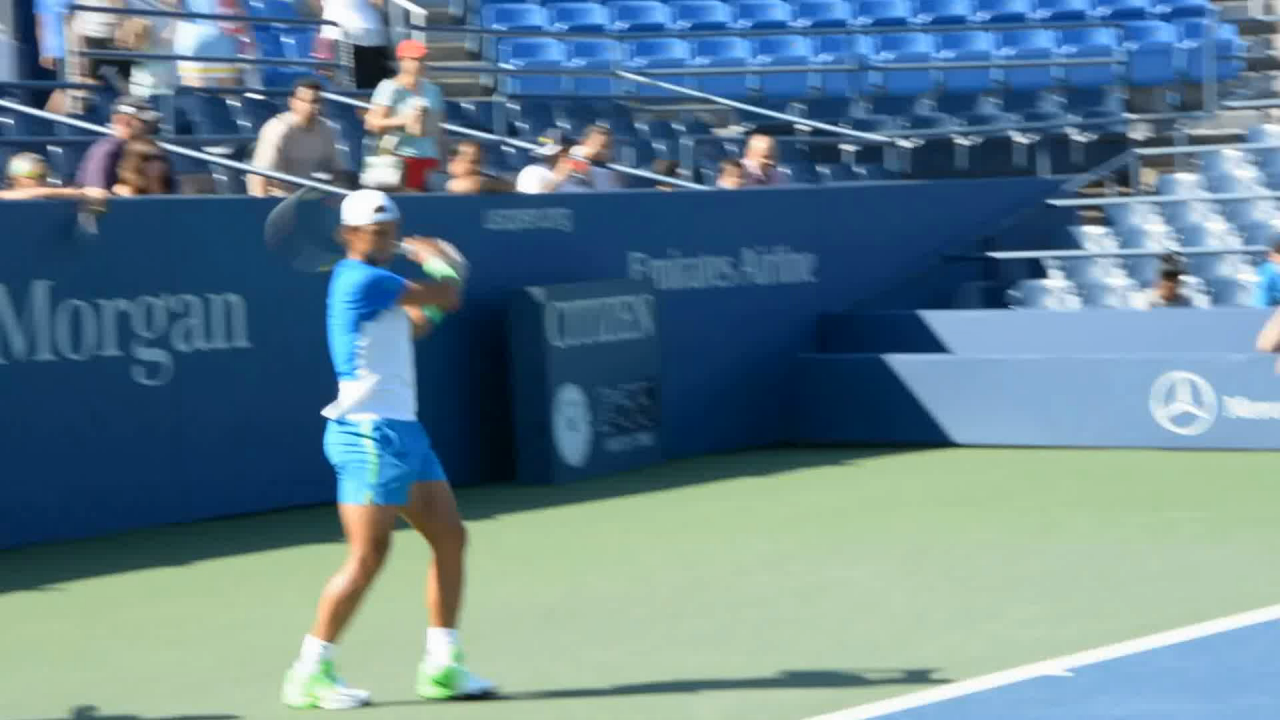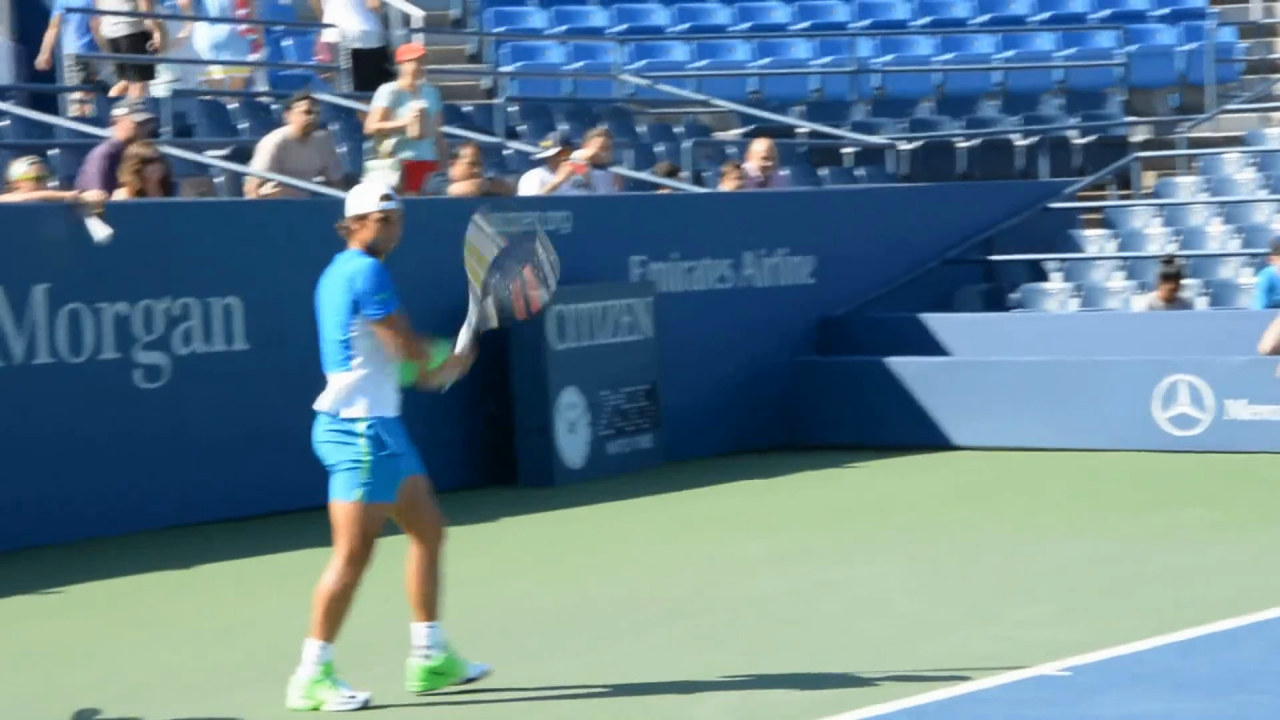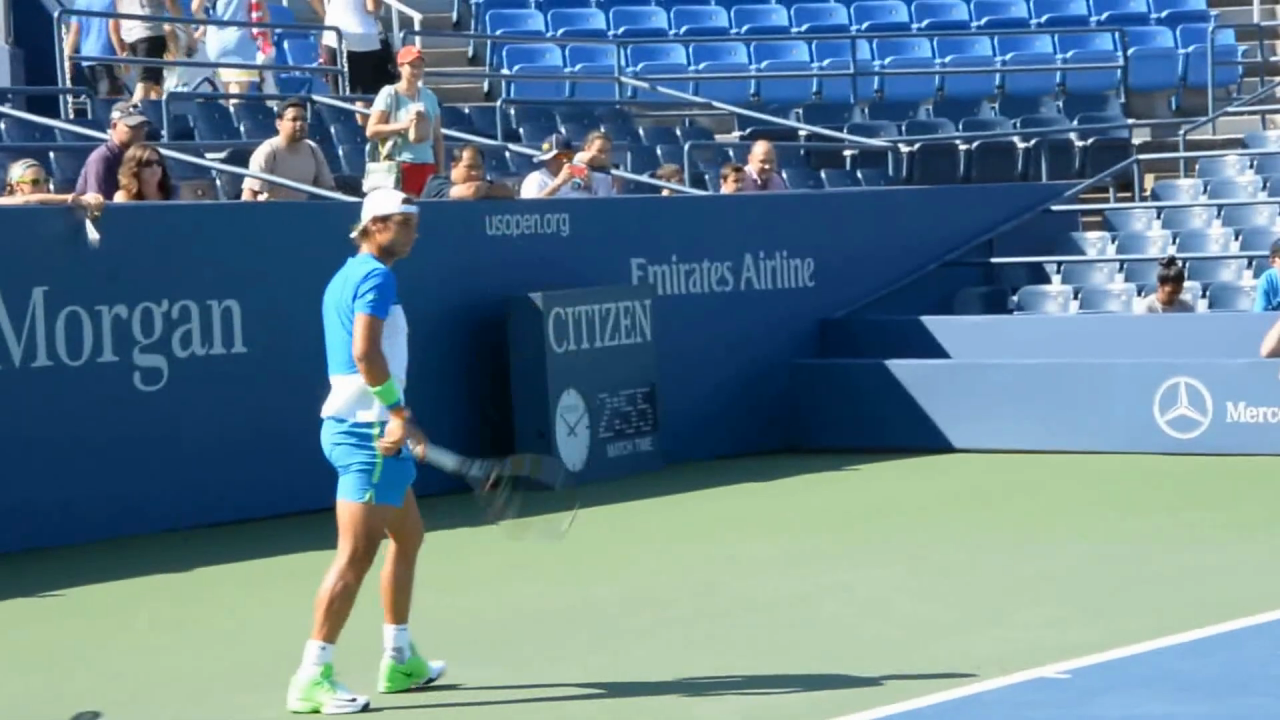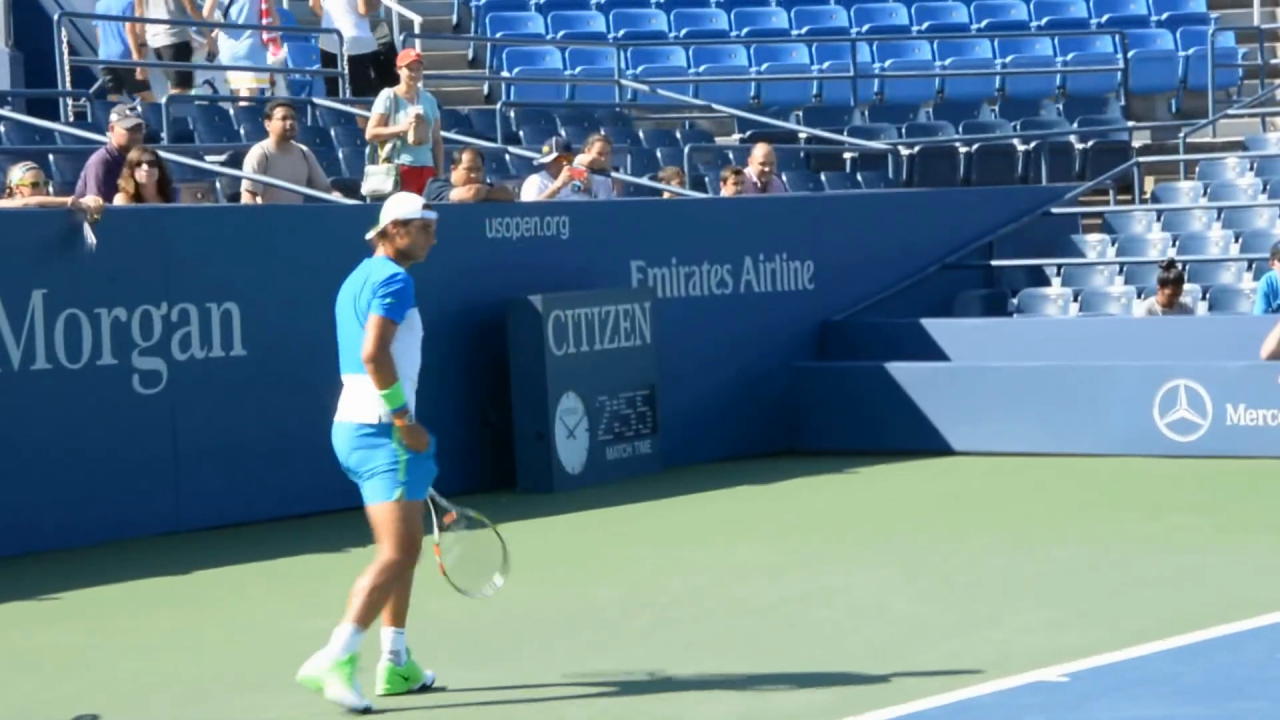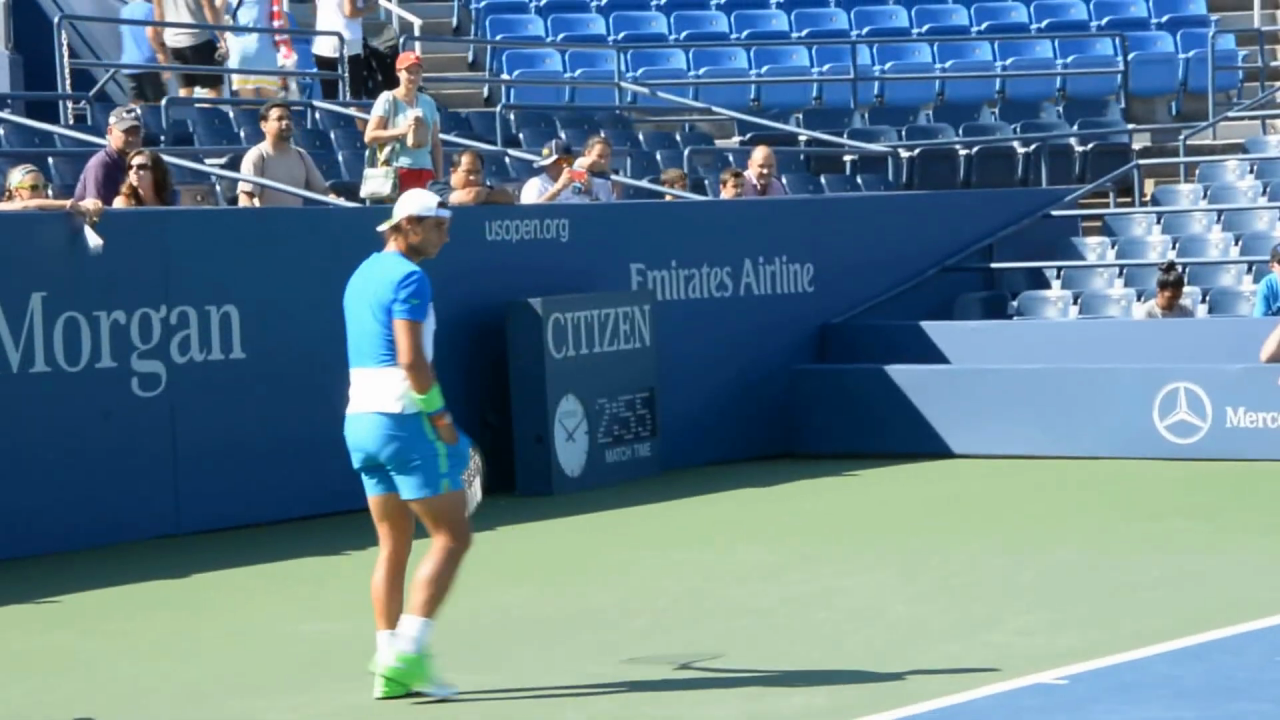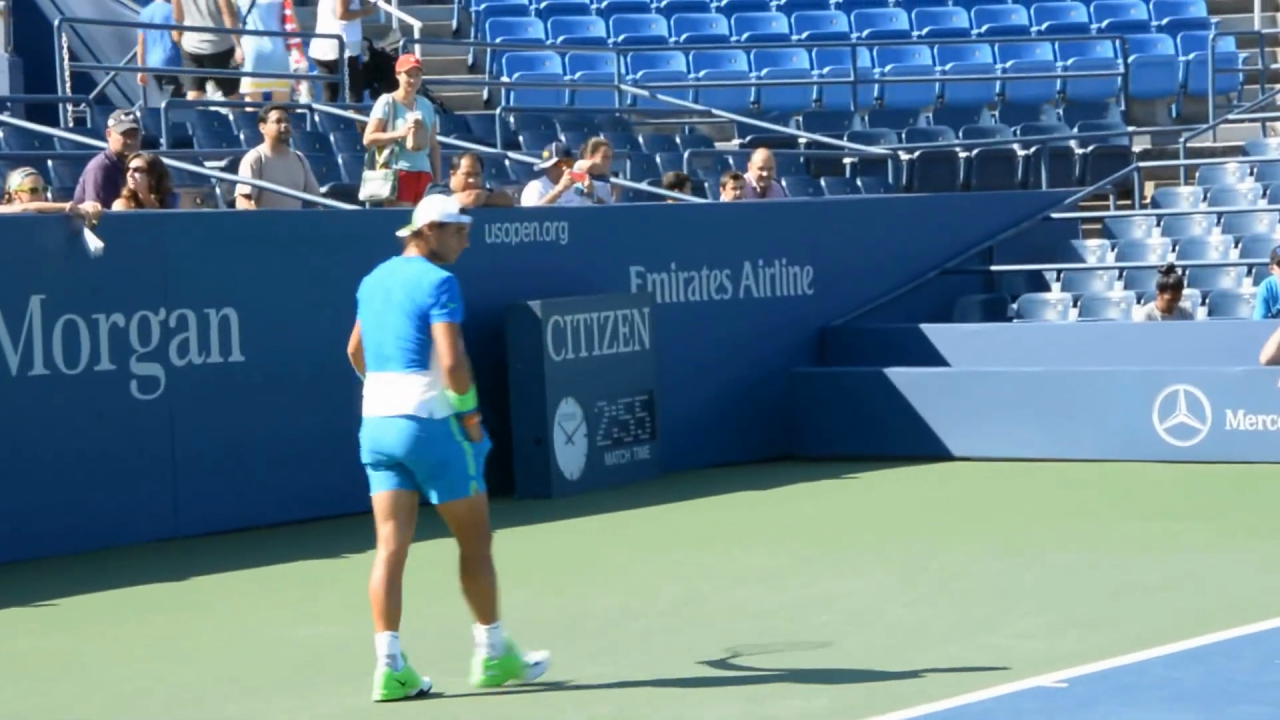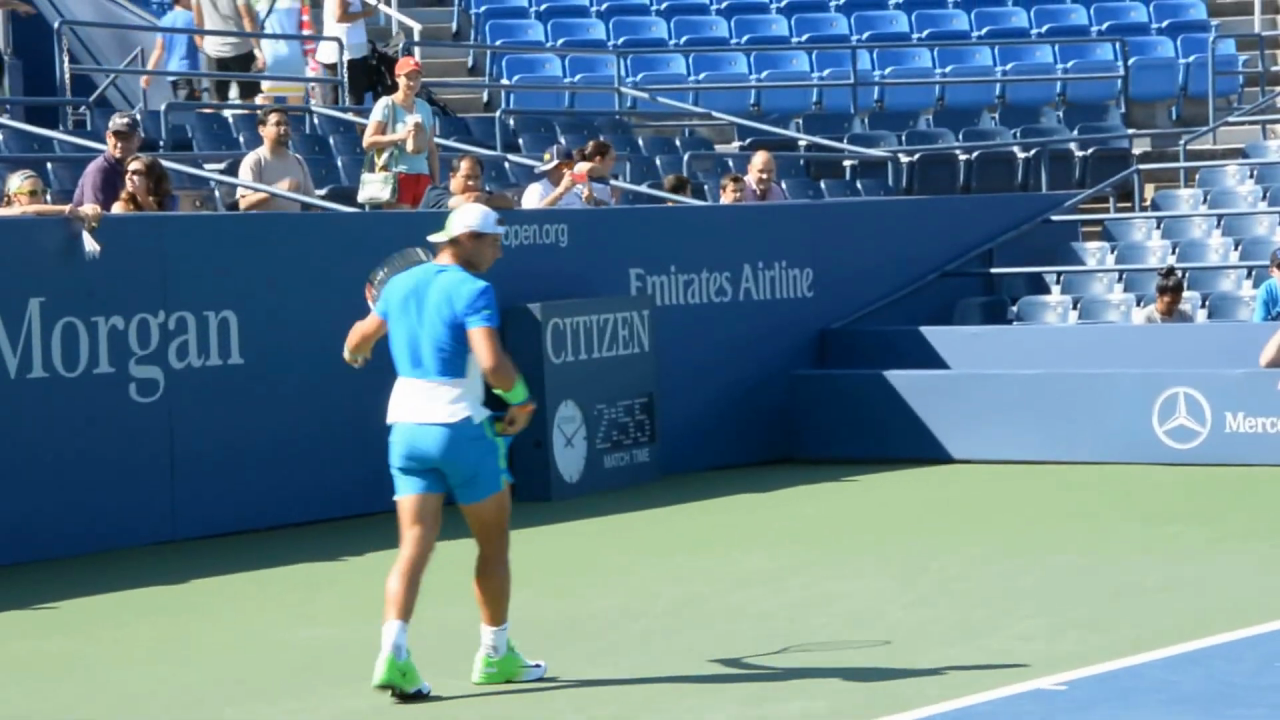
dt=0.2s
person 1, frame 1
left shoulder: (370, 282)
right shoulder: (363, 280)
left elbow: (422, 316)
right elbow: (444, 295)
left wrist: (431, 257)
right wrist: (443, 263)
left hip: (401, 431)
right hip: (370, 434)
left knee: (451, 539)
right knee: (367, 559)
left ankle: (442, 667)
right ankle: (309, 674)
person 1, frame 2
left shoulder: (348, 272)
right shoulder: (366, 272)
right elbow: (407, 345)
left wrist: (432, 369)
right wrist: (446, 359)
left hip: (373, 426)
right hip: (360, 428)
left knee: (429, 531)
right knee: (353, 555)
left ankle: (433, 658)
right ankle: (311, 677)
person 1, frame 3
left shoulder: (349, 276)
right shoulder: (376, 275)
right elbow: (366, 351)
left wrist: (395, 416)
right wrist: (397, 410)
left hip: (359, 426)
right hip: (366, 431)
left knee: (408, 536)
right knee: (355, 556)
left ankle: (400, 659)
person 1, frame 4
left shoulder: (358, 279)
right shoulder: (393, 279)
right elbow: (374, 354)
right wrist: (405, 415)
left hip: (352, 427)
right hip: (381, 430)
left knee: (400, 547)
right knee: (398, 554)
left ankle: (395, 663)
right ankle: (334, 659)
person 1, frame 5
left shoulder: (363, 274)
right shoulder: (409, 277)
right elbow: (412, 359)
right wrist: (439, 415)
left hip: (359, 422)
right hip: (403, 422)
left knee: (394, 545)
right knee: (453, 538)
left ankle: (391, 663)
right ankle: (404, 651)
person 1, frame 6
left shoulder: (374, 280)
right shoulder: (439, 283)
left elbow: (357, 351)
right elbow: (451, 360)
right wrist: (470, 410)
left hip: (378, 425)
right hip: (428, 425)
left knee: (391, 548)
right knee: (475, 543)
left ankle: (391, 667)
right ankle: (494, 654)
person 1, frame 7
left shoulder: (399, 283)
right shoulder: (474, 291)
left elbow: (358, 341)
right elbow: (494, 364)
left wrist: (354, 352)
right wrist: (521, 402)
left hip: (407, 429)
right hip: (460, 429)
left knee: (414, 547)
right knee: (493, 544)
left ankle: (394, 653)
right ankle: (495, 654)
